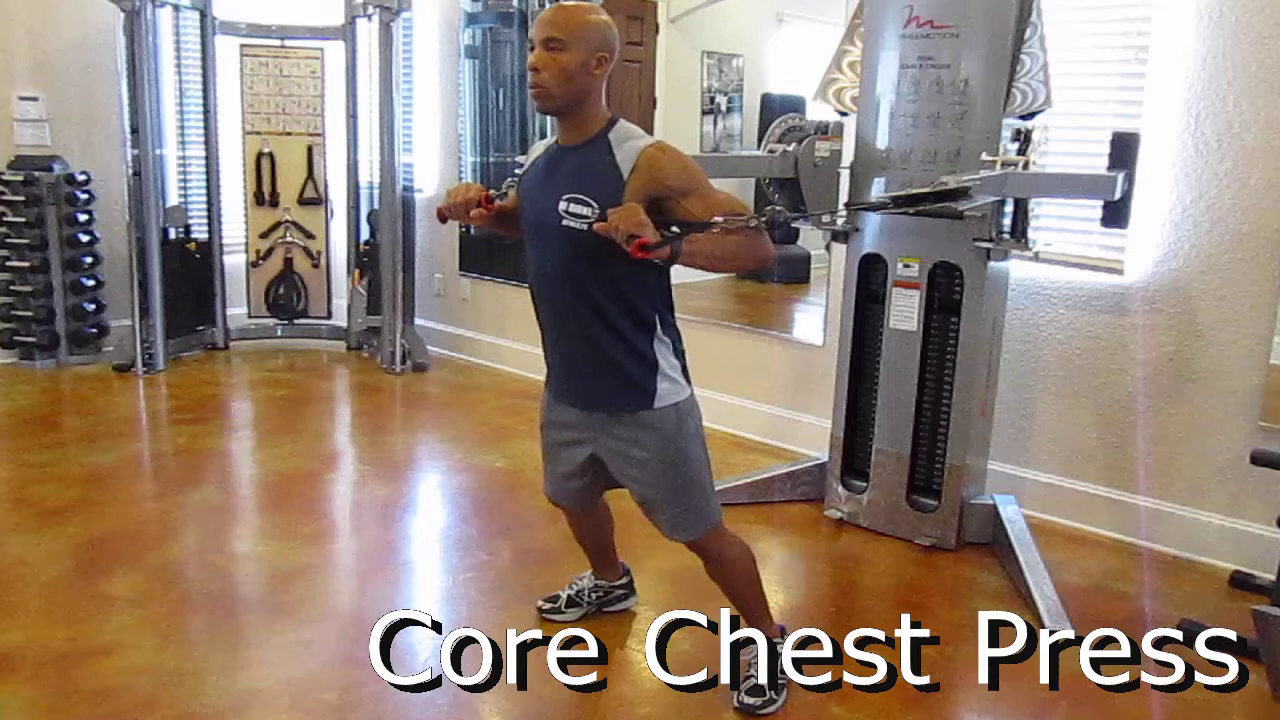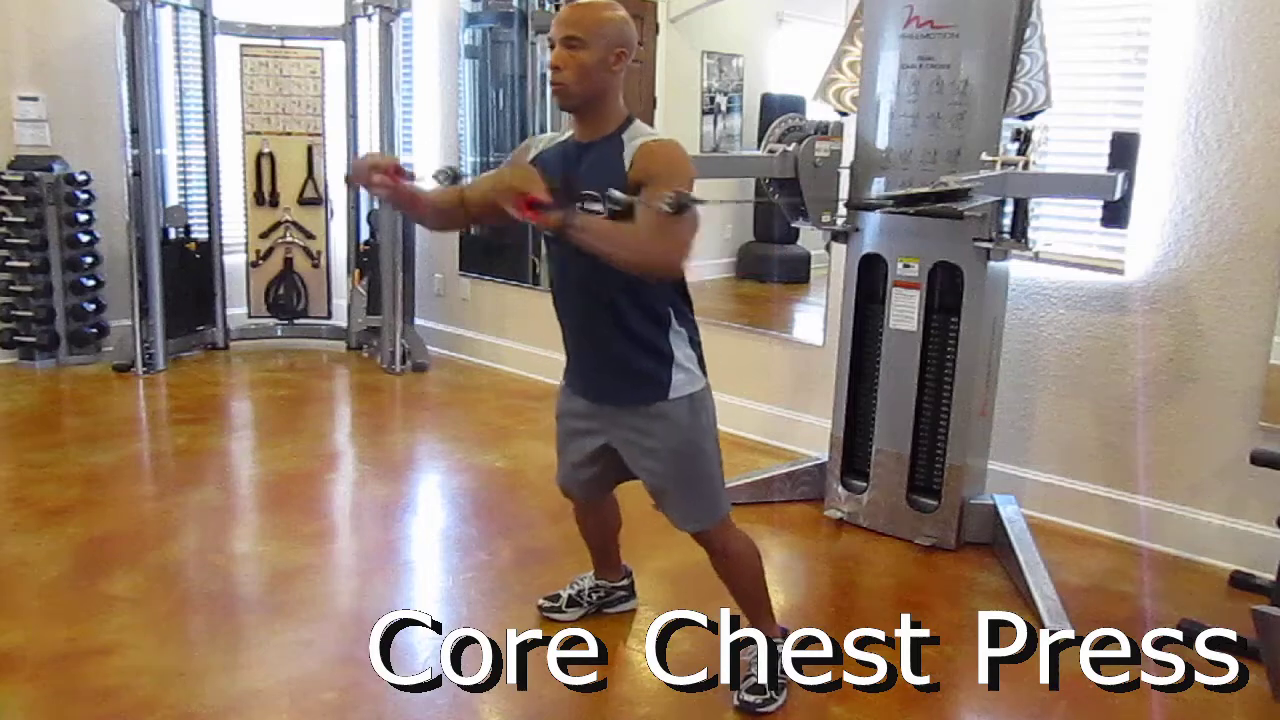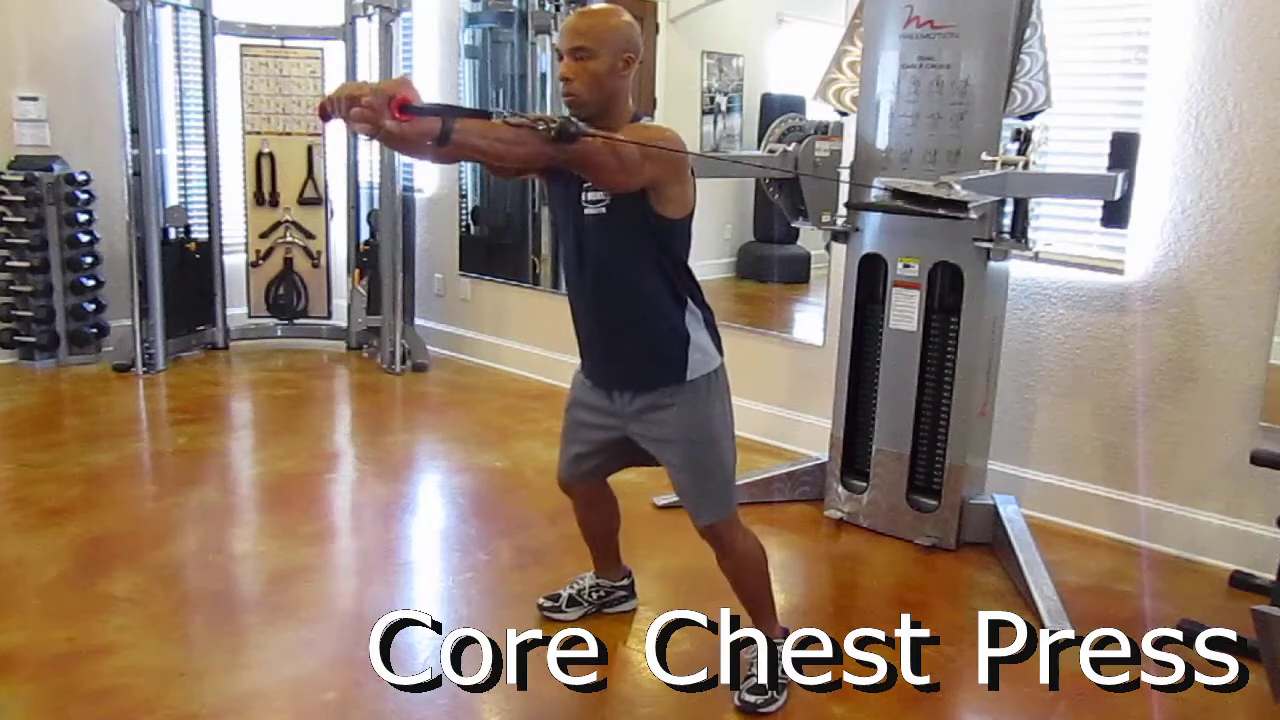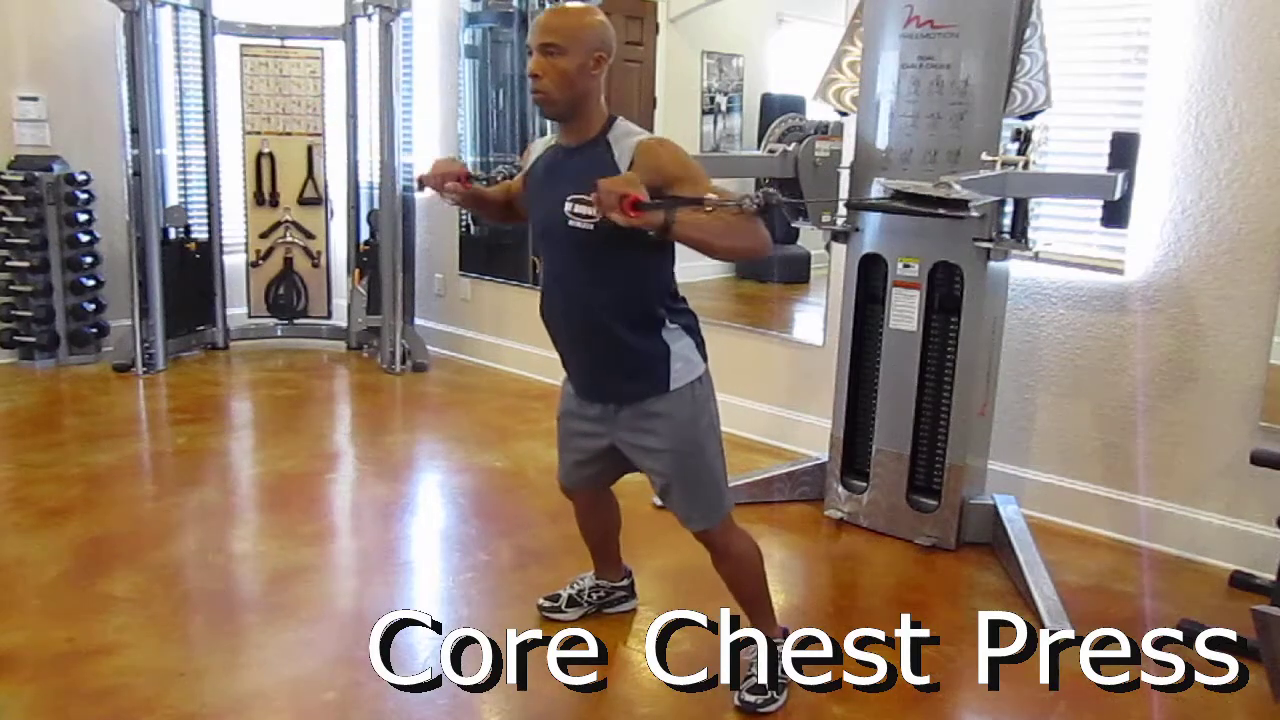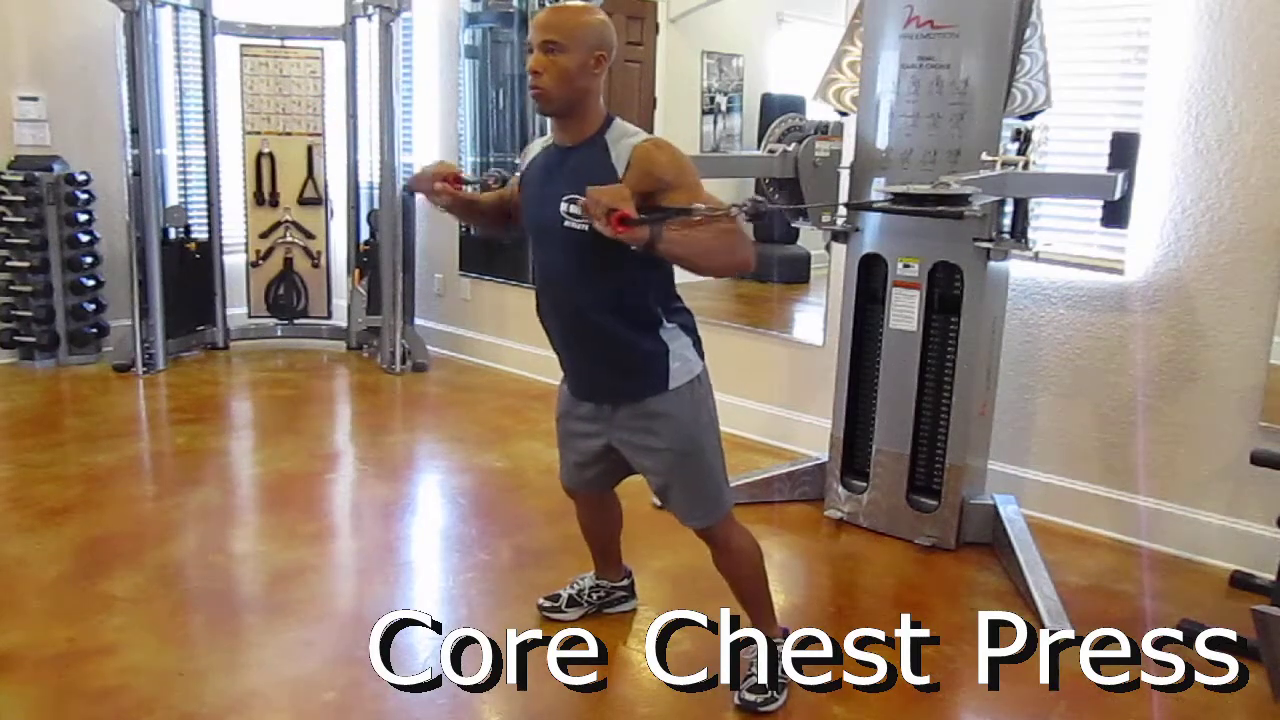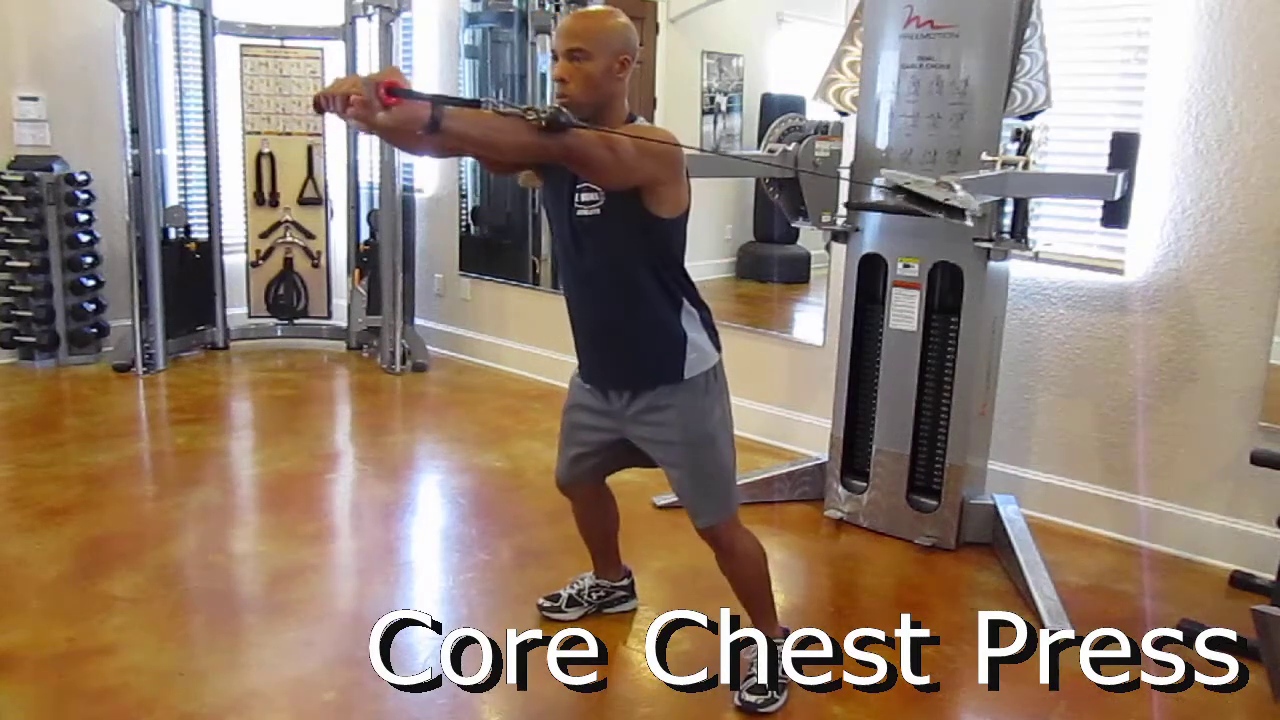
dt=0.7s
person 1, frame 1
left shoulder: (648, 162)
right shoulder: (540, 160)
left elbow: (756, 245)
left wrist: (664, 245)
right wrist: (480, 209)
left hip: (643, 398)
right hip: (566, 391)
left knee: (700, 533)
right knee: (571, 495)
left ankle: (767, 643)
right ankle: (609, 583)
person 1, frame 2
left shoulder: (657, 157)
right shoulder: (543, 154)
left elbow: (662, 258)
right elbow: (454, 211)
left wrist: (558, 216)
right wrist: (402, 192)
left hip: (661, 389)
right hip: (585, 382)
left knee: (710, 526)
right knee: (583, 489)
left ankle: (769, 643)
right ankle: (612, 584)
person 1, frame 3
left shoulder: (656, 149)
right shoulder: (554, 140)
left elbow: (560, 151)
right elbow: (459, 143)
left wrist: (435, 126)
right wrist: (378, 119)
left hip: (677, 378)
right hip: (602, 373)
left knee: (716, 521)
right knee: (578, 477)
left ankle: (769, 643)
right ankle: (611, 583)
person 1, frame 4
left shoulder: (648, 157)
right shoulder: (541, 157)
left elbow: (751, 237)
right elbow: (511, 209)
left wrist: (656, 218)
right wrist: (466, 191)
left hip: (661, 385)
right hip: (586, 382)
left knee: (711, 526)
right knee: (580, 486)
left ankle: (770, 644)
right ankle: (612, 583)
person 1, frame 5
left shoulder: (647, 159)
right shoulder: (538, 160)
left elbow: (736, 253)
right elbow: (500, 215)
left wrist: (643, 231)
right wrist: (455, 196)
left hip: (659, 384)
right hip: (584, 382)
left knee: (711, 522)
right knee: (584, 488)
left ankle: (769, 644)
right ankle: (612, 585)
person 1, frame 6
left shoulder: (653, 152)
right shoulder: (550, 150)
left elbow: (557, 142)
right elbow: (456, 143)
left wrist: (428, 114)
right wrist: (370, 115)
left hip: (676, 378)
right hip: (599, 374)
left knee: (717, 524)
right knee: (577, 479)
left ankle: (769, 645)
right ankle: (611, 583)
